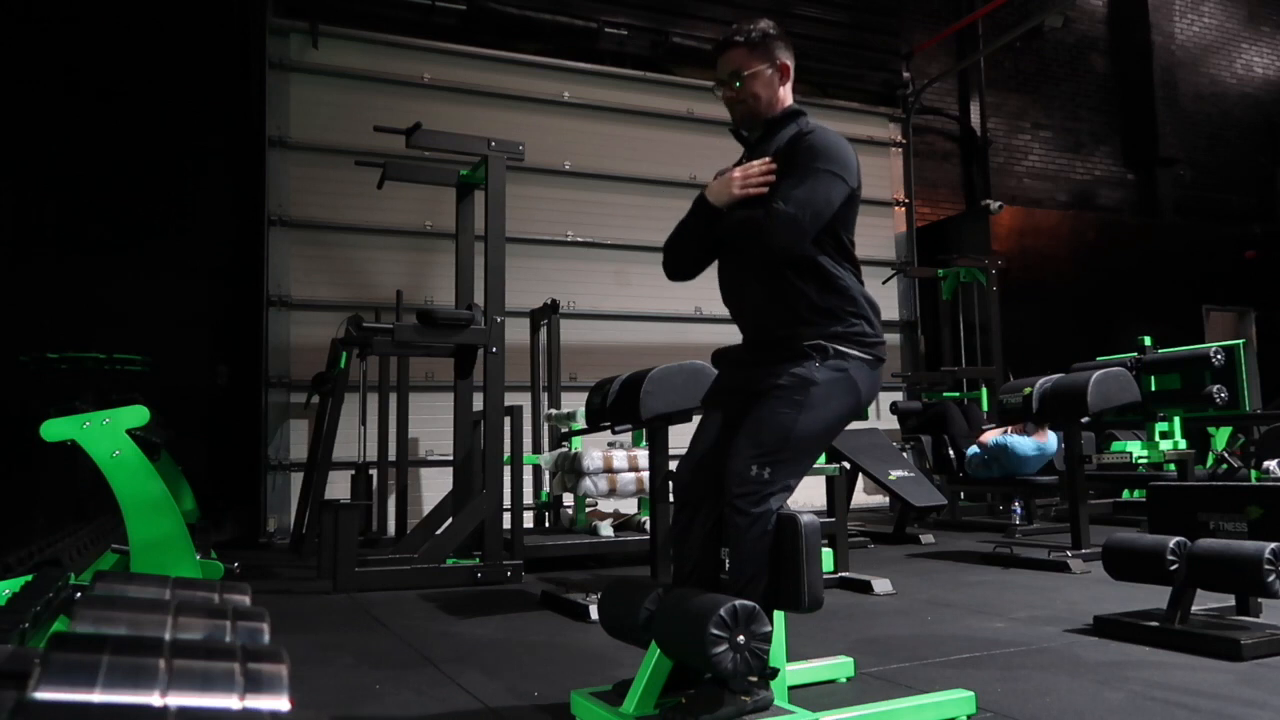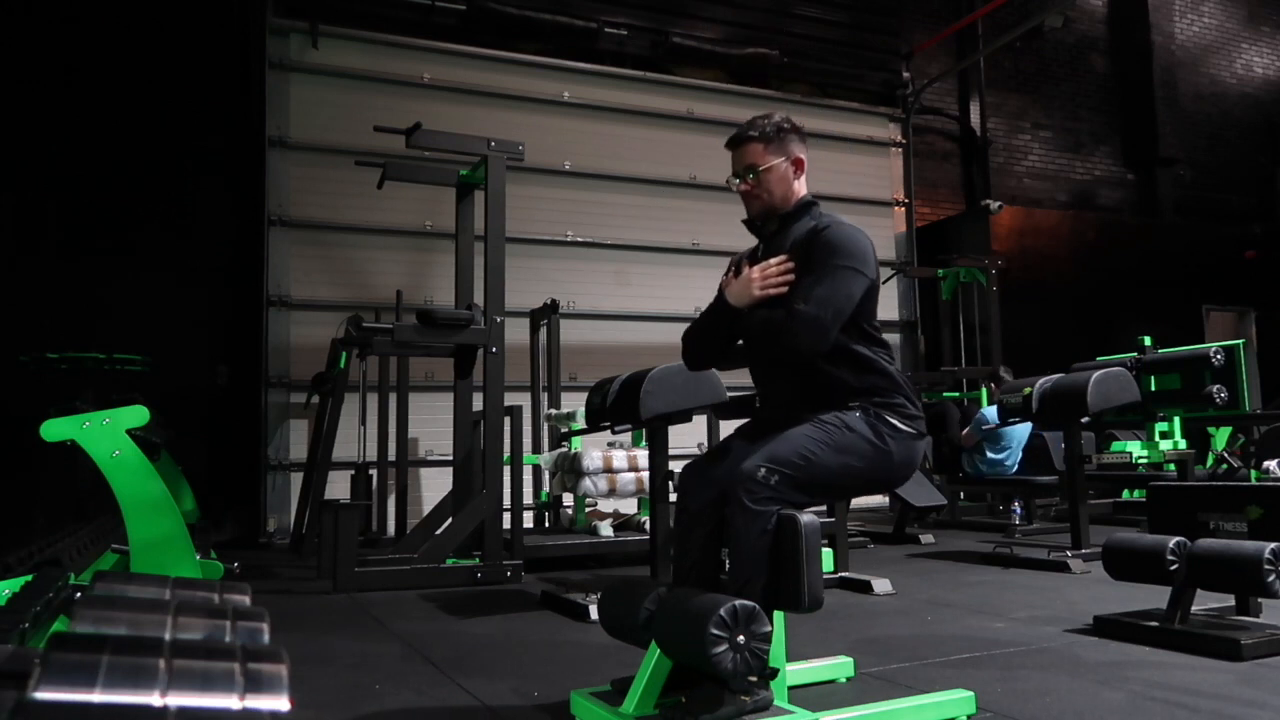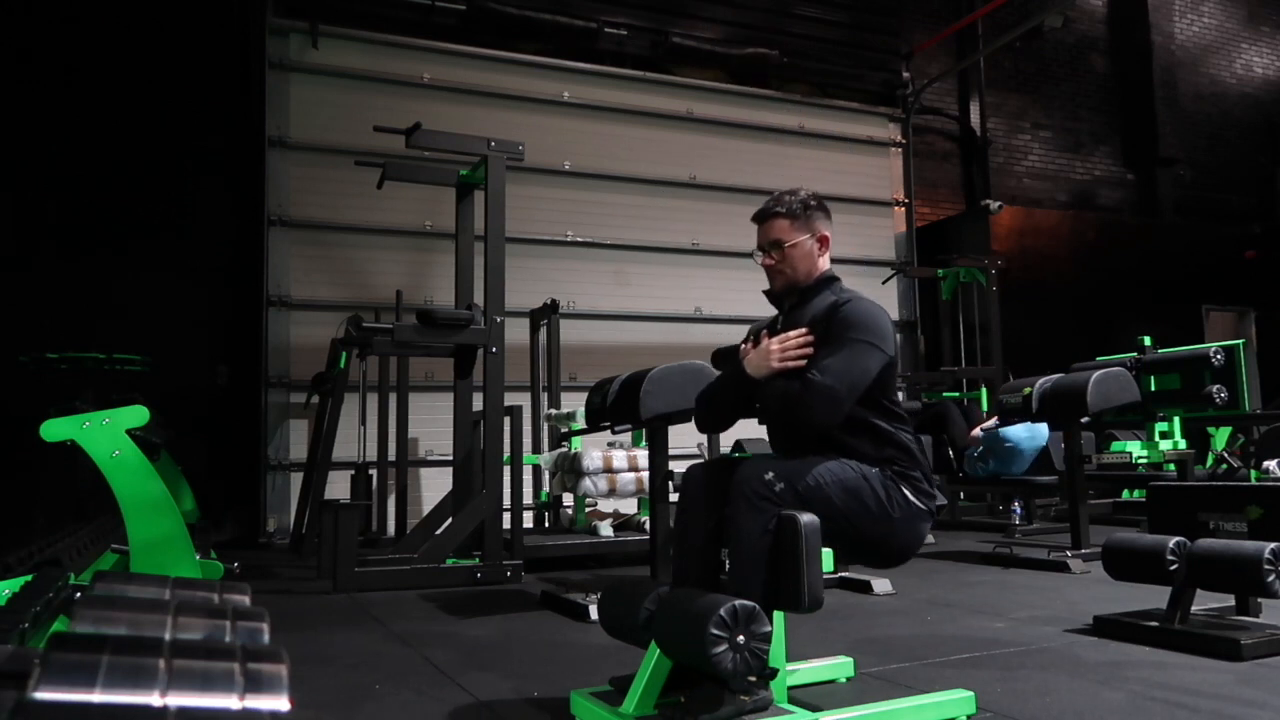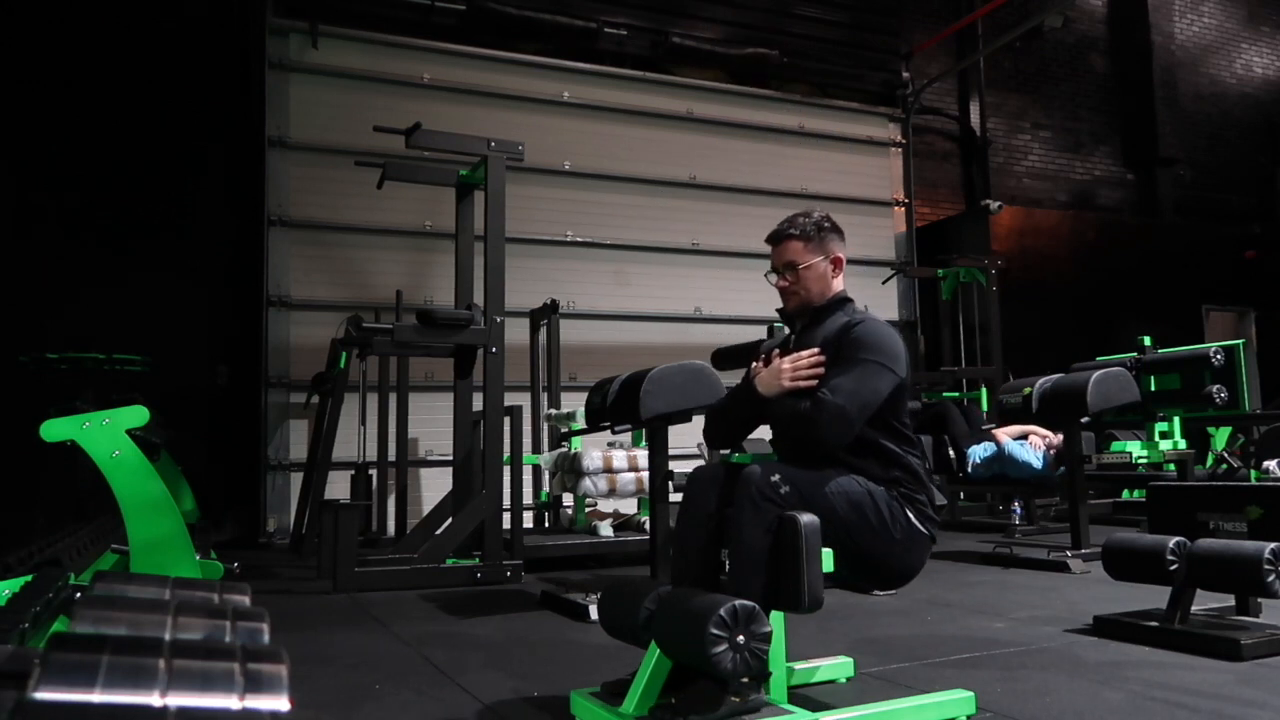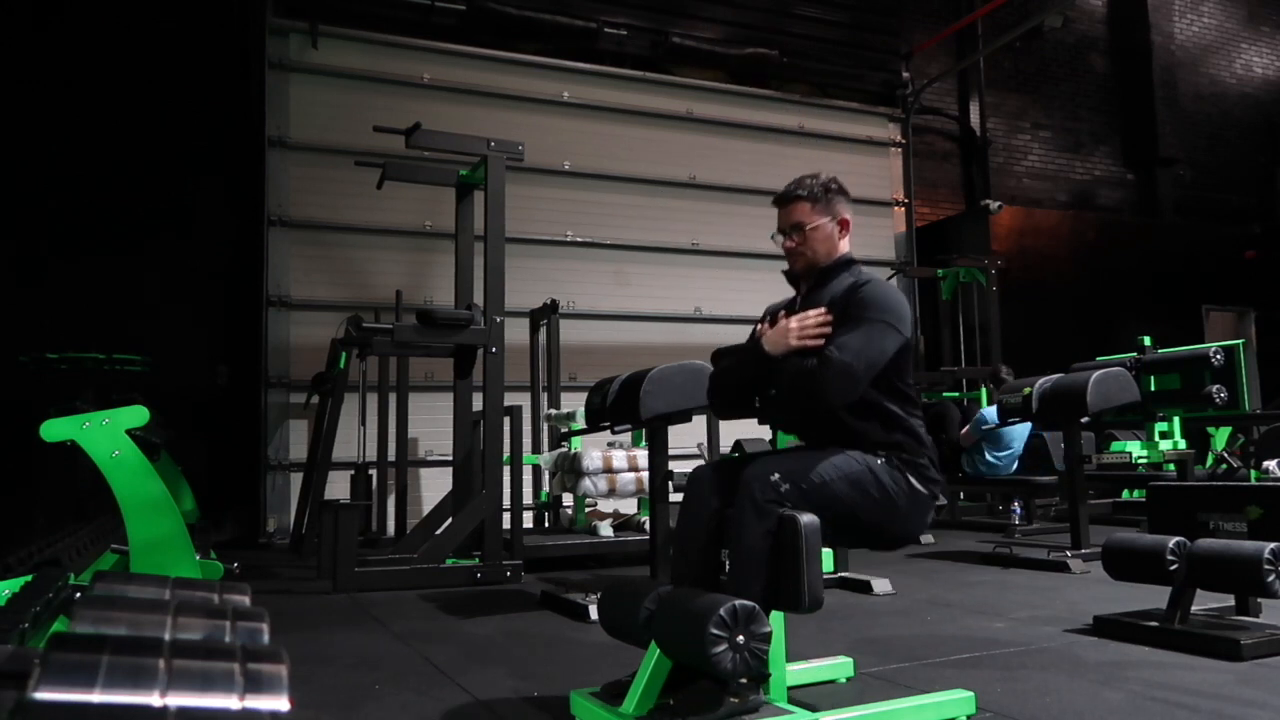
dt=1s
person 1, frame 1
left shoulder: (820, 149)
right shoulder: (740, 167)
left elbow: (781, 230)
right elbow: (678, 262)
left wrist: (723, 215)
right wrist: (714, 203)
left hip: (831, 353)
right hip: (764, 354)
left knee: (750, 482)
right knee: (697, 480)
person 1, frame 2
left shoulder: (837, 241)
right shoulder: (752, 259)
left elbow: (803, 333)
right elbow: (697, 353)
left wrist: (745, 312)
right wrist: (731, 302)
left hip: (874, 422)
right hip: (799, 415)
left knee: (755, 478)
right knee: (700, 484)
person 1, frame 3
left shoulder: (857, 317)
right shoulder: (773, 328)
left elbow: (817, 404)
right elbow: (707, 413)
left wrist: (757, 379)
right wrist: (747, 372)
left hip: (892, 499)
right hip: (817, 481)
left knee: (759, 481)
right knee: (702, 483)
person 1, frame 4
left shoulder: (868, 337)
right shoulder: (784, 346)
left elbow: (827, 424)
right elbow: (718, 434)
left wrist: (770, 401)
right wrist: (758, 389)
left hip: (894, 522)
right hip: (818, 503)
left knee: (763, 483)
right knee: (709, 484)
left ankle: (742, 672)
person 1, frame 5
left shoulder: (873, 298)
right shoulder: (784, 312)
left elbow: (834, 383)
right elbow: (721, 397)
left wrist: (775, 364)
right wrist: (765, 349)
left hip: (894, 482)
right hip: (826, 473)
left knee: (766, 482)
right knee: (709, 483)
left ankle: (742, 670)
